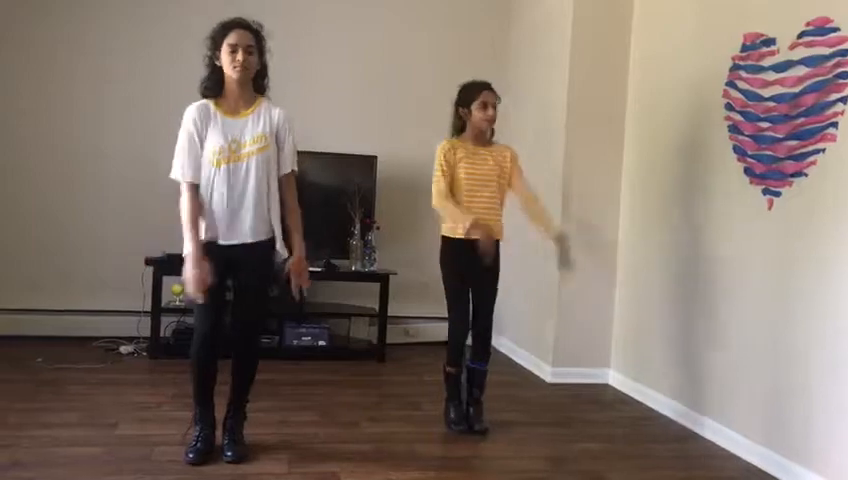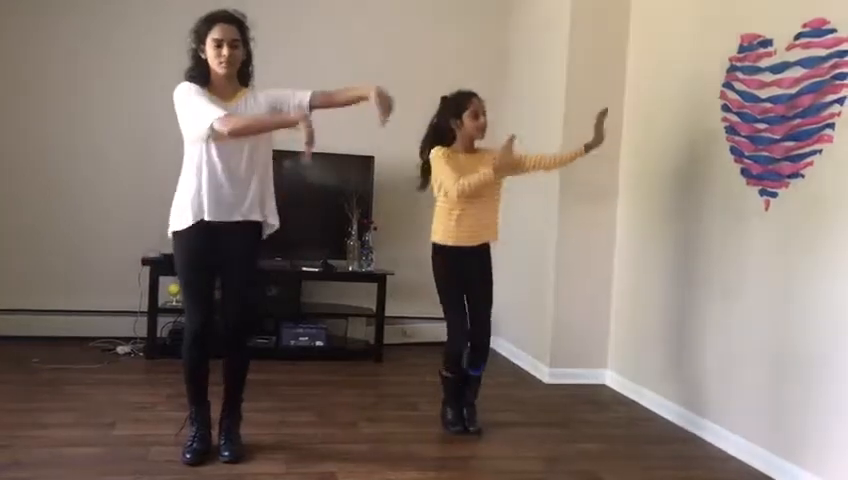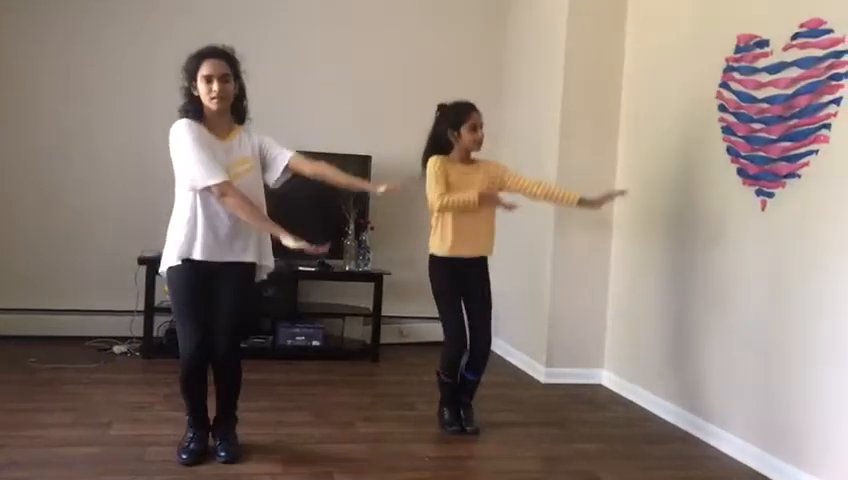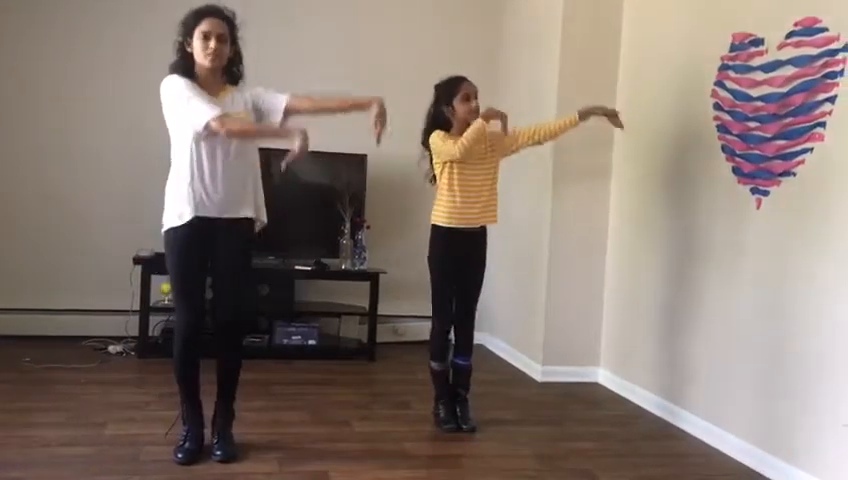
dt=0.4s
person 1, frame 1
left shoulder: (275, 116)
right shoulder: (198, 114)
left elbow: (286, 185)
right elbow: (189, 189)
left wrist: (298, 249)
right wrist: (192, 254)
left hip: (258, 242)
right hip: (211, 241)
left knee: (247, 335)
right knee: (206, 332)
left ankle: (234, 426)
right ankle: (203, 426)
person 1, frame 2
left shoulder: (265, 99)
right shoulder: (188, 93)
left elbow: (326, 98)
right elbow: (228, 126)
left wrist: (369, 91)
right wrist: (296, 120)
left hip: (243, 223)
right hip: (196, 221)
left knee: (238, 325)
right knee: (198, 324)
left ankle: (230, 424)
right ankle: (198, 425)
person 1, frame 3
left shoulder: (253, 141)
right shoulder: (184, 131)
left elbow: (308, 166)
right elbow: (224, 193)
left wrist: (371, 187)
right wrist: (283, 235)
left hip: (236, 259)
right hip: (189, 257)
left knee: (225, 347)
right knee: (194, 348)
left ankle: (225, 427)
right ankle: (196, 427)
person 1, frame 4
left shoulder: (248, 96)
right shoulder: (175, 87)
left elbow: (306, 104)
right elbow: (223, 126)
left wrist: (368, 102)
right wrist: (289, 133)
left hip: (236, 220)
right hip: (188, 219)
left knee: (229, 323)
right knee: (188, 322)
left ankle: (223, 424)
right ankle: (191, 424)
person 2, frame 1
left shoulder: (505, 154)
right shoulder: (448, 149)
left elbow: (527, 197)
right elbow: (440, 200)
left wrist: (554, 233)
right wrist: (471, 226)
left hip: (491, 247)
right hip: (456, 247)
left knee: (483, 328)
right knee: (459, 326)
left ankle: (475, 403)
right ankle: (453, 403)
person 2, frame 2
left shoulder: (495, 159)
right shoulder: (440, 155)
left elbow: (542, 161)
right elbow: (458, 190)
left wrist: (589, 145)
right wrist: (496, 168)
left hip: (479, 254)
right hip: (448, 253)
left knee: (481, 334)
right knee: (460, 333)
left ankle: (468, 403)
right ankle: (450, 403)
person 2, frame 3
left shoulder: (491, 169)
right shoulder: (437, 164)
left elbow: (535, 188)
right elbow: (438, 202)
left wrist: (586, 201)
right wrist: (482, 197)
left hip: (477, 264)
right hip: (445, 264)
left knee: (482, 343)
right knee: (457, 341)
left ankle: (464, 404)
right ankle: (447, 405)
person 2, frame 4
left shoulder: (494, 139)
right shoulder: (439, 140)
left elbow: (540, 133)
right elbow: (460, 150)
left wrist: (586, 114)
right wrist: (484, 119)
left hip: (475, 237)
right hip: (446, 235)
left knee: (466, 320)
right knee: (443, 319)
left ankle: (461, 399)
right ankle: (442, 401)
